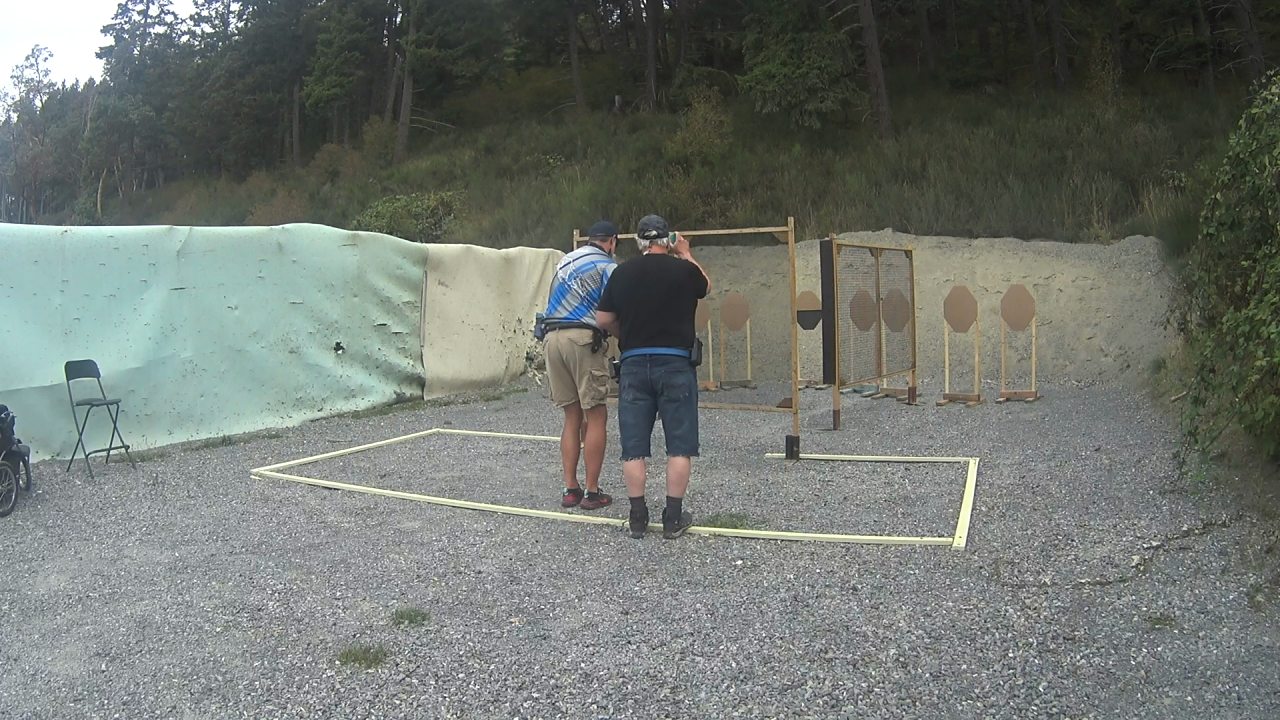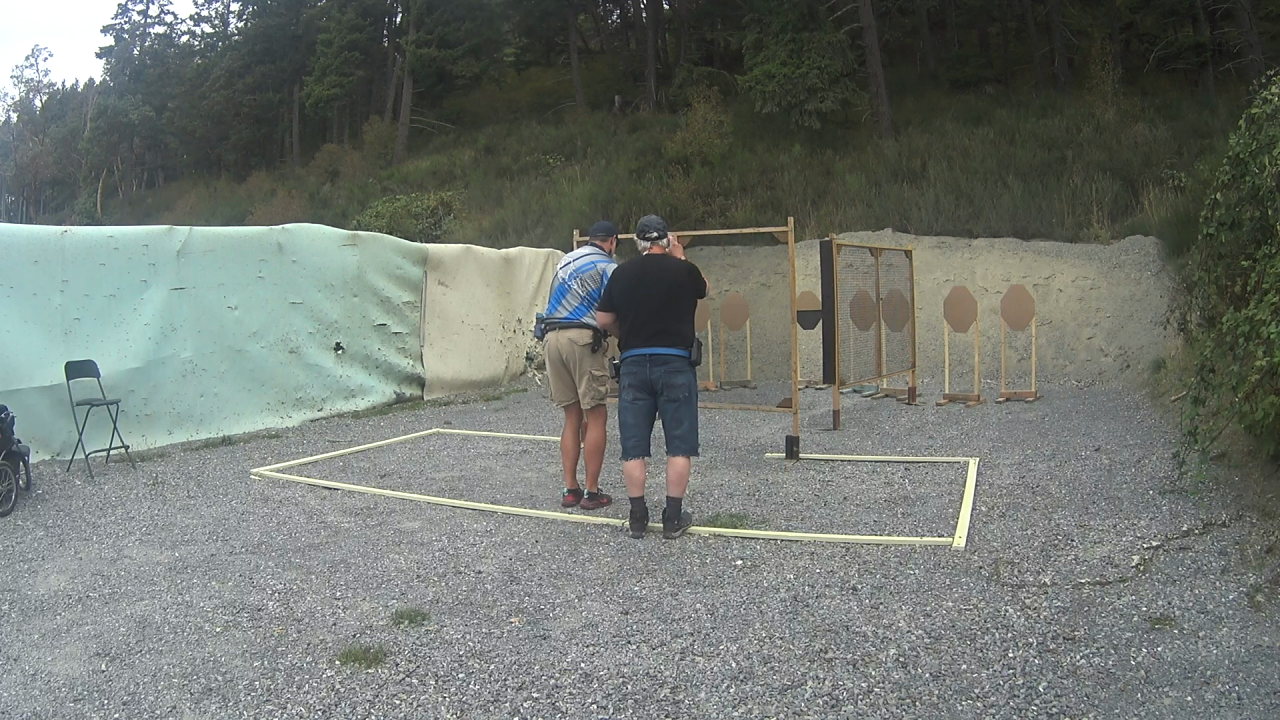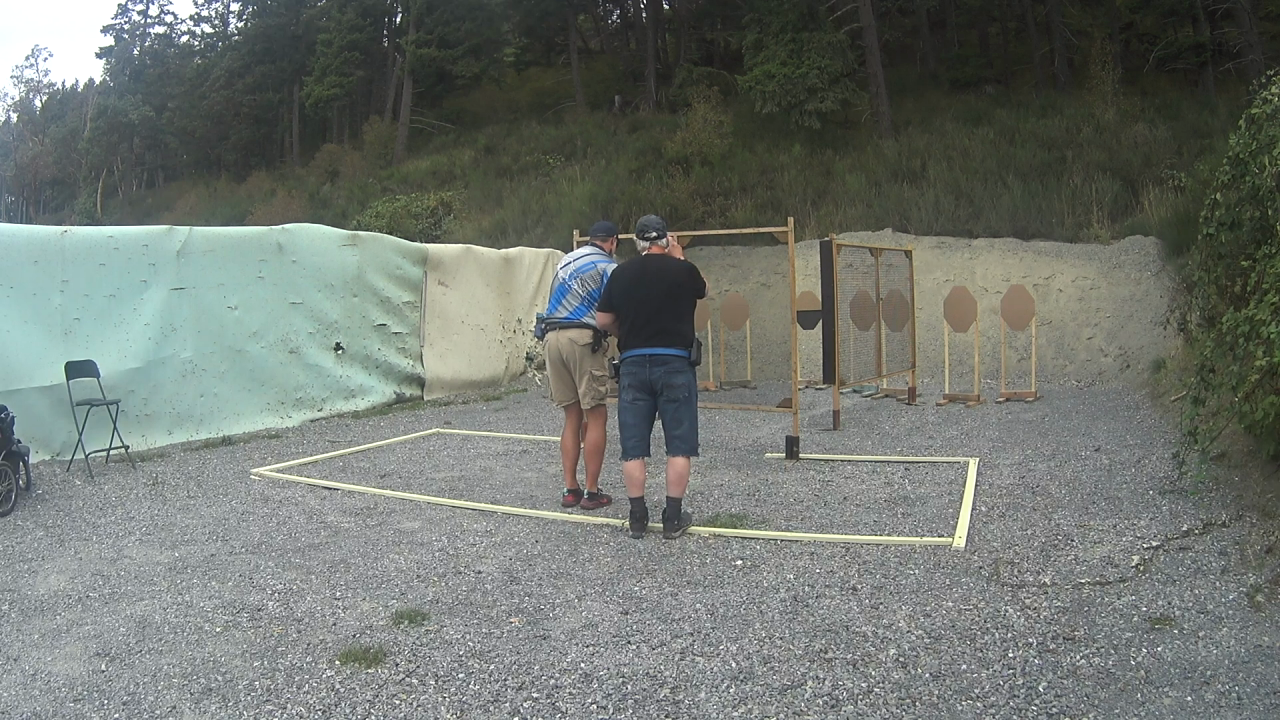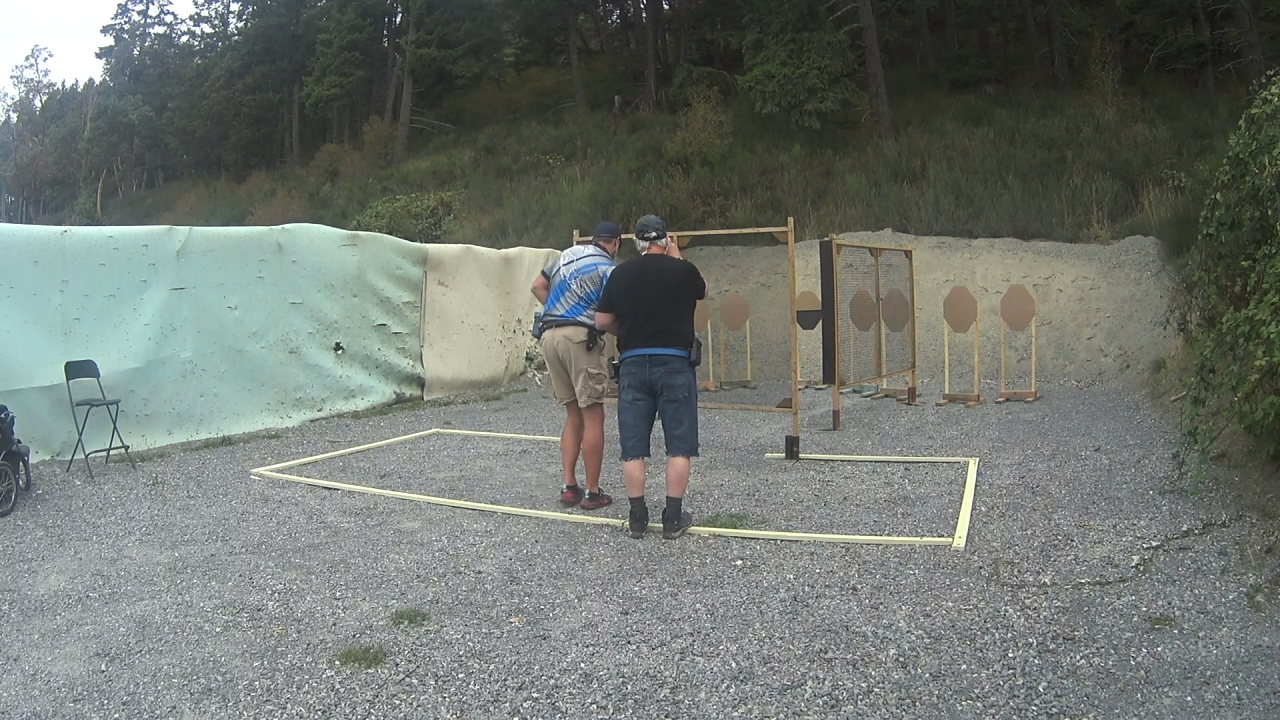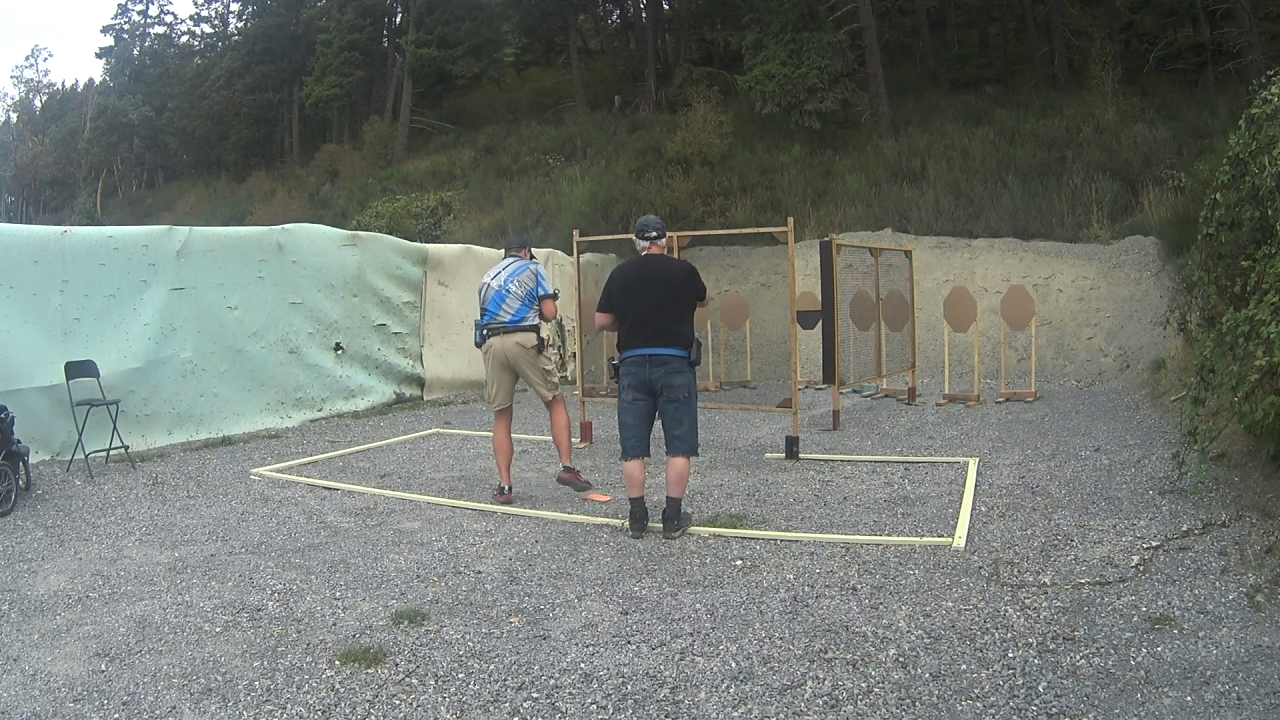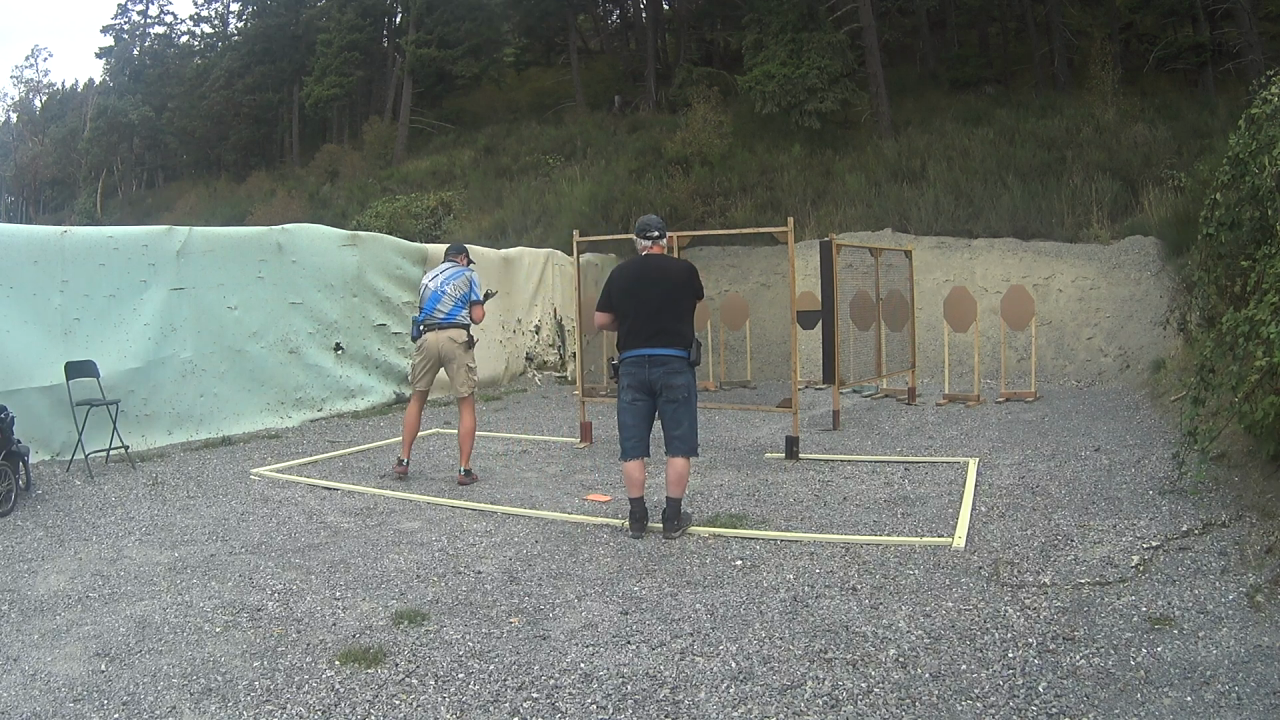
dt=0.7s
person 1, frame 1
left shoulder: (622, 273)
right shoulder: (683, 270)
left elbow: (603, 320)
right elbow: (705, 286)
right wrist: (685, 254)
left hip: (633, 364)
right hip: (675, 364)
left knee: (634, 447)
right knee: (679, 445)
left ankle: (638, 518)
right ankle: (673, 518)
person 1, frame 2
left shoulder: (621, 273)
right shoulder: (683, 270)
left elbow: (604, 320)
right elbow: (703, 289)
left hip: (633, 365)
right hip: (674, 364)
left knee: (633, 447)
right knee: (679, 445)
left ankle: (637, 518)
right ankle: (673, 518)
person 1, frame 3
left shoulder: (621, 274)
right shoulder: (683, 270)
left elbow: (603, 321)
right elbow: (702, 290)
left hip: (633, 365)
right hip: (675, 364)
left knee: (633, 447)
right knee: (678, 446)
left ankle: (637, 518)
right ankle: (673, 518)
person 1, frame 4
left shoulder: (620, 273)
right shoulder: (683, 270)
left elbow: (602, 321)
right elbow: (702, 291)
left hip: (633, 365)
right hip: (674, 364)
left knee: (633, 447)
right knee: (678, 446)
left ankle: (637, 518)
right ankle: (673, 518)
person 1, frame 5
left shoulder: (620, 273)
right shoulder: (684, 270)
left elbow: (601, 321)
right elbow: (702, 301)
left hip: (633, 366)
right hip: (674, 364)
left knee: (633, 447)
right knee: (678, 446)
left ankle: (637, 518)
right ankle: (673, 518)
person 1, frame 6
left shoulder: (620, 273)
right shoulder: (684, 270)
left elbow: (601, 321)
right elbow: (698, 297)
left hip: (633, 365)
right hip: (674, 364)
left knee: (633, 447)
right knee: (678, 446)
left ankle: (637, 517)
right ankle: (673, 518)
person 2, frame 1
left shoulder: (567, 260)
right shoulder: (606, 265)
left elbow: (563, 302)
left hip: (552, 337)
right hip: (582, 339)
left knee: (572, 416)
right knee: (595, 416)
left ankle: (570, 489)
right ankle: (591, 492)
person 2, frame 2
left shoulder: (566, 260)
right shoulder: (606, 265)
left elbow: (565, 301)
left hip: (552, 337)
right hip: (582, 338)
left knee: (572, 417)
right knee: (596, 417)
left ankle: (570, 489)
right ankle: (591, 492)
person 2, frame 3
left shoulder: (567, 259)
right shoulder: (607, 265)
left hip: (553, 337)
right hip: (583, 339)
left knee: (572, 417)
right knee: (595, 417)
left ankle: (569, 489)
right ankle: (591, 492)
person 2, frame 4
left shoulder: (568, 254)
right shoulder: (607, 268)
left elbow: (538, 287)
left hip: (549, 336)
right hip: (579, 337)
left knee: (574, 414)
right knee: (593, 416)
left ankle: (569, 486)
right ankle: (592, 492)
person 2, frame 5
left shoulder: (488, 278)
right shoulder: (534, 268)
right elbow: (549, 313)
left hip: (493, 344)
right hip: (525, 342)
left knee: (501, 418)
right knee: (555, 403)
left ankle: (504, 486)
right ankle: (566, 467)
person 2, frame 6
left shoulder: (427, 277)
right shoulder: (468, 274)
right elbow: (477, 317)
right wrist: (478, 307)
left hip: (427, 339)
right hip: (456, 339)
left knee: (417, 400)
right knee: (466, 405)
left ankle: (403, 460)
right ankle: (464, 469)
